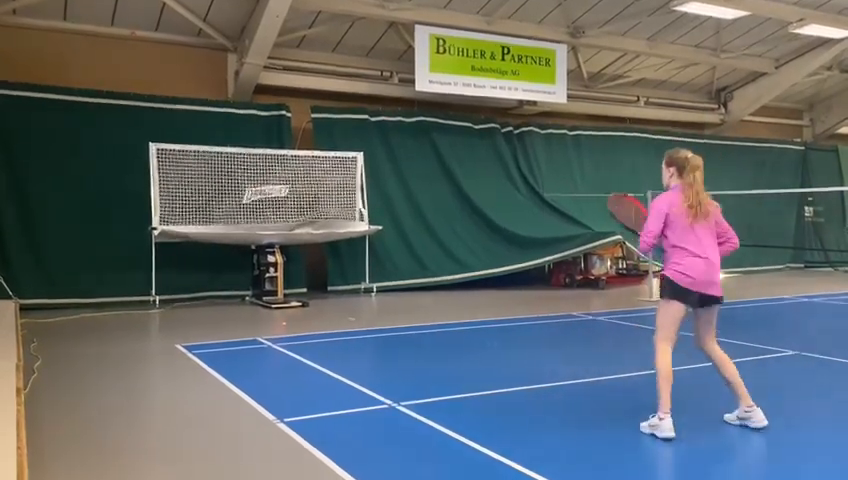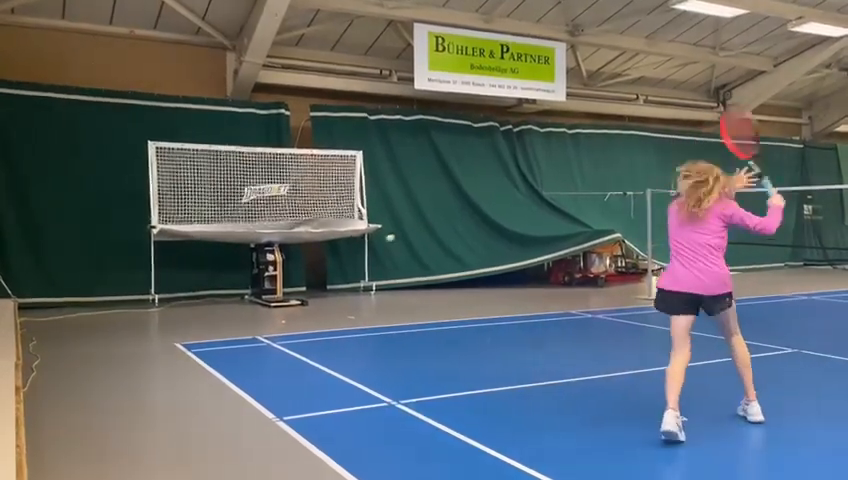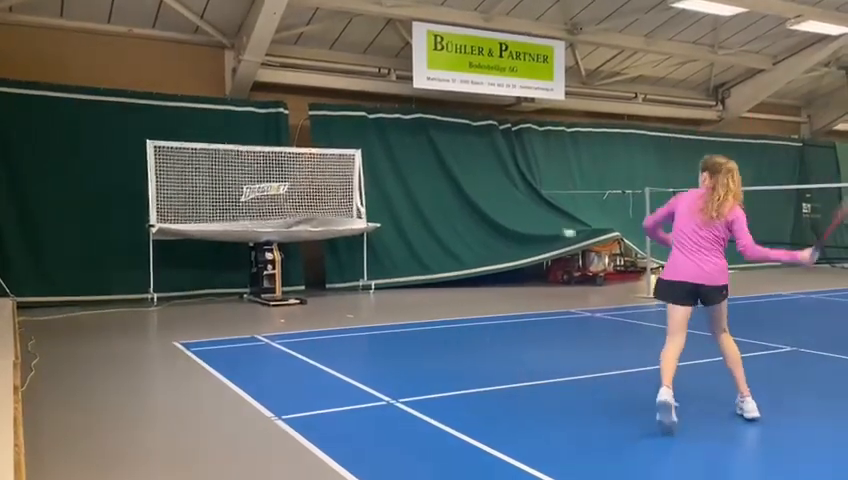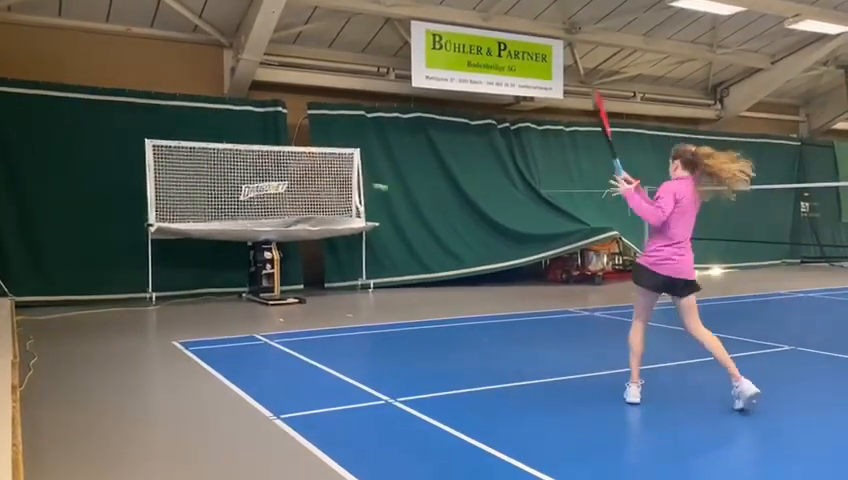
dt=0.3s
person 1, frame 1
left shoulder: (663, 202)
right shoulder: (708, 204)
left elbow: (646, 244)
right elbow: (731, 243)
left wrist: (642, 241)
left hip: (681, 278)
right hip: (710, 281)
left knee: (663, 345)
right knee: (709, 345)
left ankle: (663, 418)
right ankle: (749, 408)
person 1, frame 2
left shoulder: (675, 208)
right shoulder: (724, 206)
right elbow: (765, 228)
left wrist: (727, 188)
right wrist: (776, 207)
left hip: (675, 287)
right hip: (714, 285)
left knee: (679, 354)
right knee: (734, 338)
left ankle: (671, 412)
right ankle: (751, 403)
person 1, frame 3
left shoulder: (681, 199)
right shoulder: (733, 210)
left elbow: (649, 225)
right elbow: (750, 252)
left wrist: (668, 240)
right wrist: (794, 256)
left hip: (677, 276)
right hip: (713, 278)
left knee: (674, 341)
right knee: (722, 335)
left ankle: (665, 392)
right ankle: (745, 399)
person 1, frame 4
left shoulder: (672, 187)
right shoulder: (694, 189)
left elbow: (654, 219)
left wrist: (628, 193)
right wrist: (637, 190)
left hip: (656, 265)
right hip: (682, 269)
left knee: (639, 322)
right knee: (696, 328)
left ankle: (634, 385)
right ankle: (740, 381)
